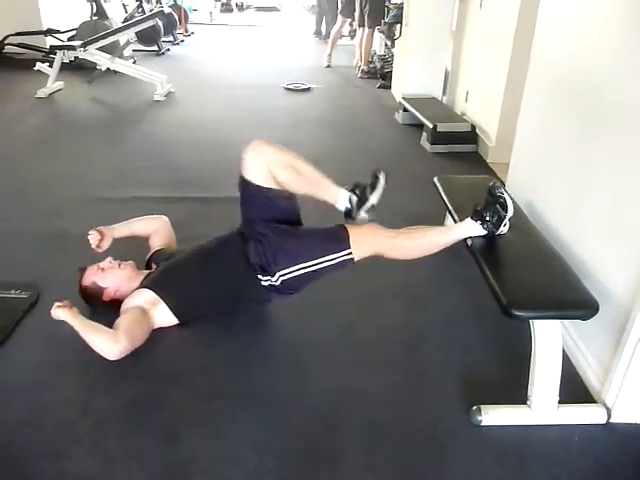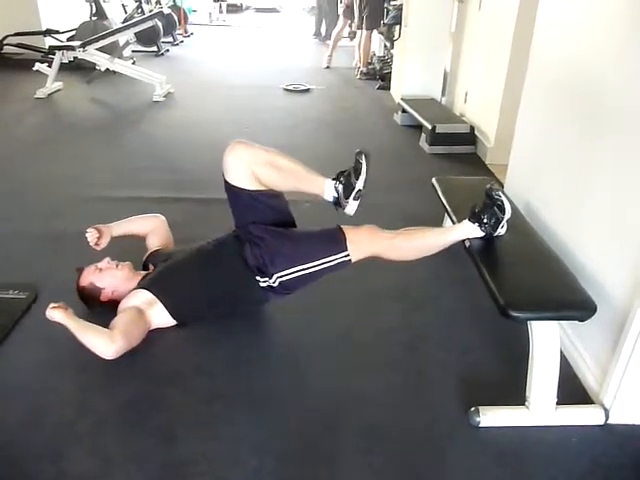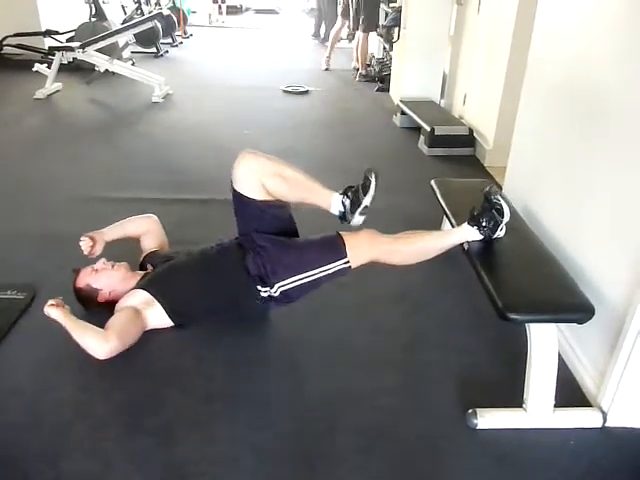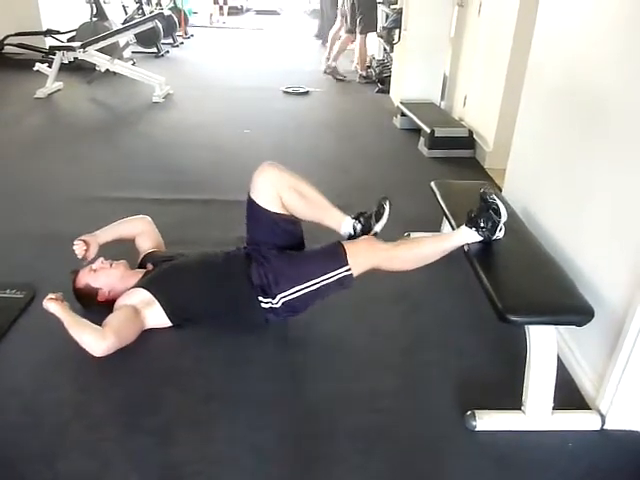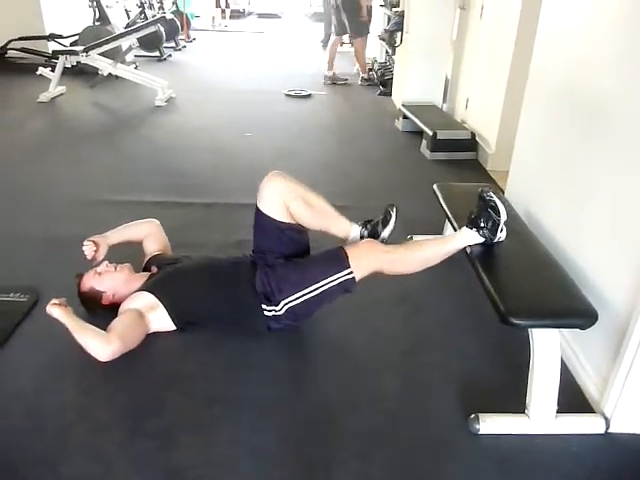
dt=0.3s
person 1, frame 1
left shoulder: (156, 260)
right shoulder: (139, 306)
left elbow: (160, 222)
right elbow: (116, 346)
left wrist: (109, 231)
right wrist: (73, 316)
left hip: (258, 240)
right hip: (267, 267)
left knee: (257, 153)
right knee: (375, 238)
left ankle: (348, 201)
right ankle: (475, 226)
person 1, frame 2
left shoulder: (154, 261)
right shoulder: (136, 306)
left elbow: (157, 221)
right elbow: (112, 346)
left wrist: (108, 229)
right wrist: (67, 318)
left hip: (254, 242)
right hip: (265, 268)
left knee: (239, 155)
right knee: (372, 240)
left ankle: (334, 190)
right ankle: (472, 228)
person 1, frame 3
left shoulder: (152, 261)
right shoulder: (135, 306)
left elbow: (149, 220)
right elbow: (105, 346)
left wrist: (100, 235)
right wrist: (63, 315)
left hip: (254, 251)
right hip: (264, 278)
left knee: (249, 164)
right knee: (371, 245)
left ankle: (342, 206)
right ankle: (471, 230)
person 1, frame 4
left shoulder: (150, 264)
right shoulder: (134, 305)
left elbow: (143, 220)
right elbow: (102, 343)
left wrist: (93, 237)
right wrist: (61, 311)
left hip: (258, 258)
right hip: (267, 289)
left knee: (270, 176)
right knee: (371, 253)
left ankle: (350, 227)
right ankle: (470, 232)
person 1, frame 5
left shoulder: (153, 266)
right shoulder: (138, 309)
left elbow: (152, 225)
right elbow: (107, 348)
left wrist: (103, 239)
right wrist: (67, 317)
left hip: (263, 266)
right hip: (269, 299)
left knee: (276, 186)
right knee: (374, 255)
left ankle: (356, 233)
right ankle: (473, 235)
